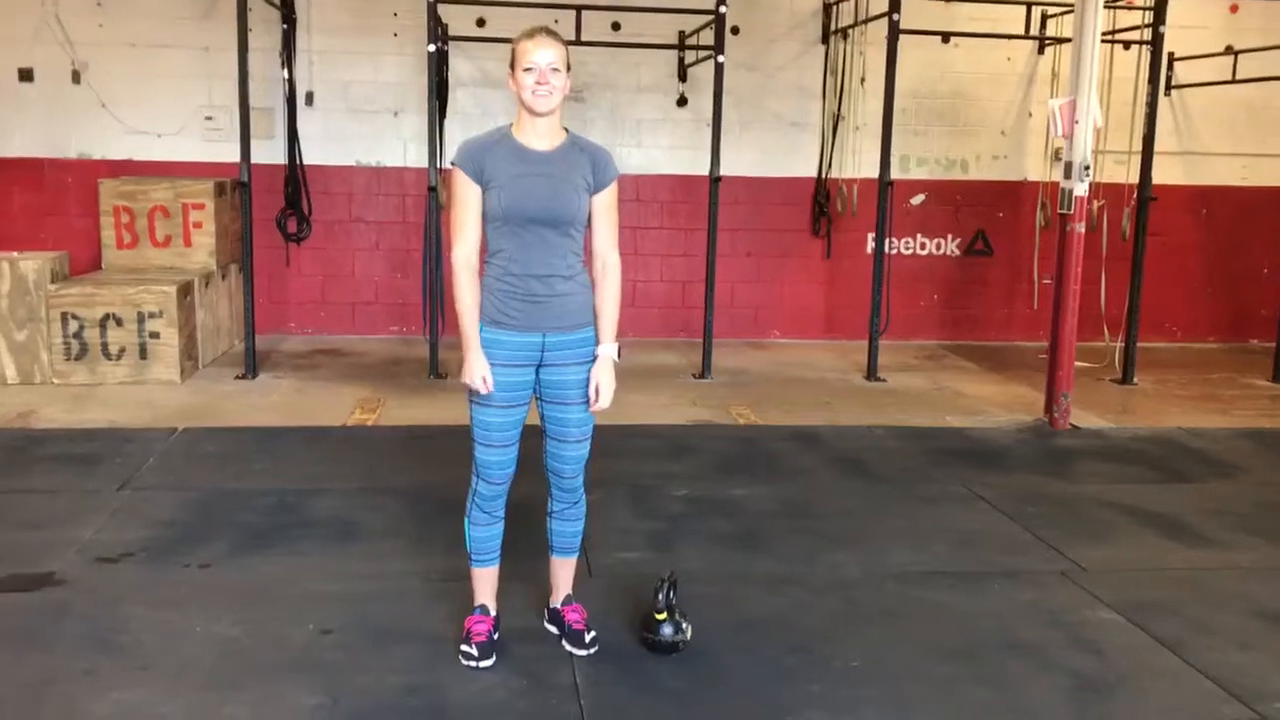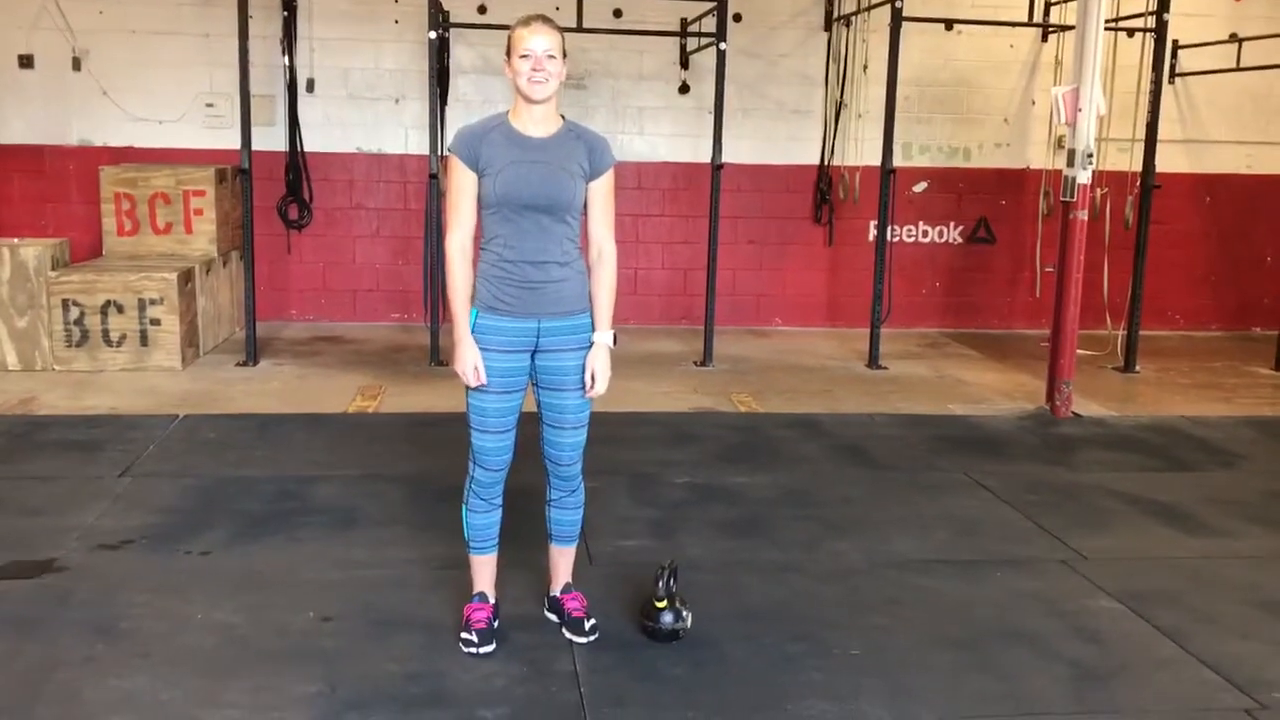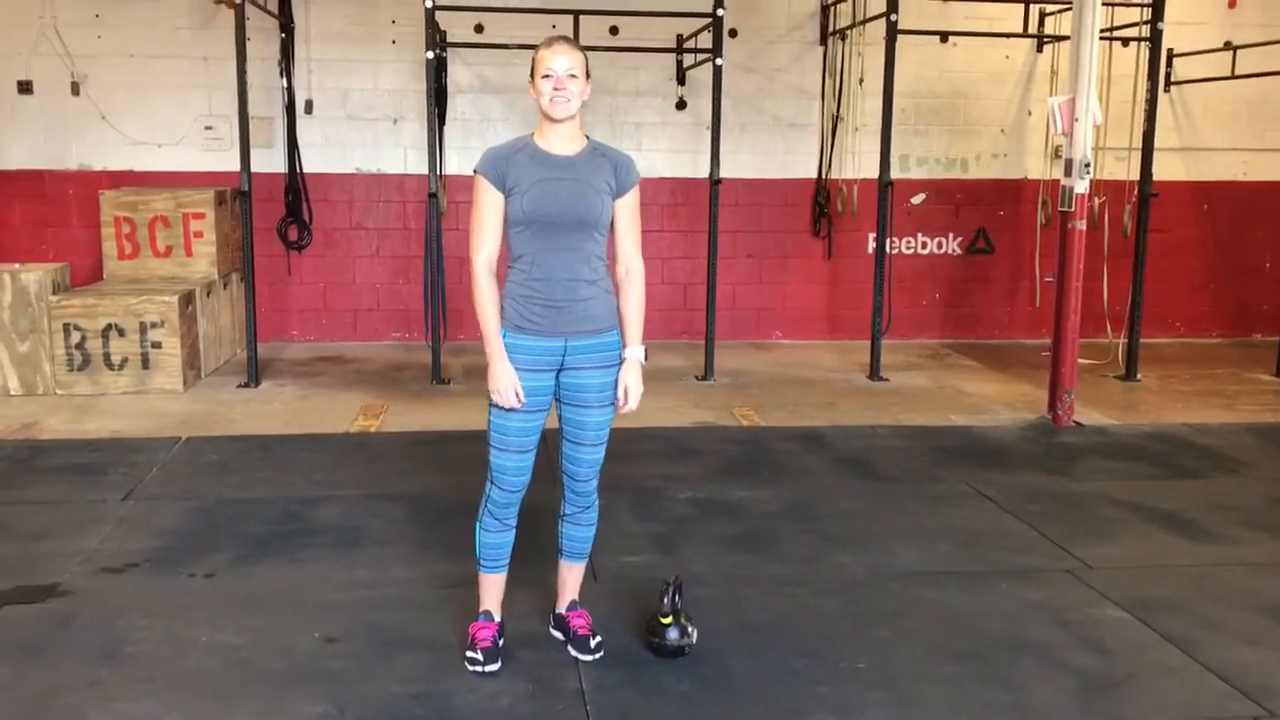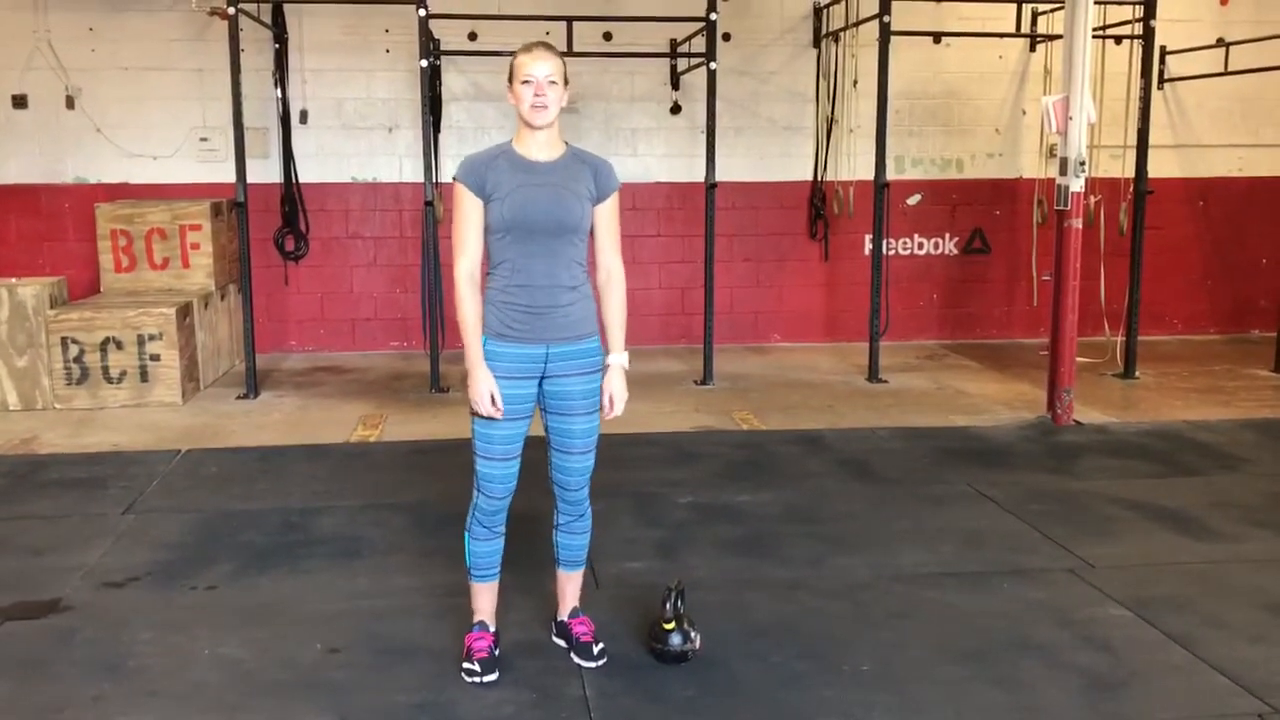
dt=1s
person 1, frame 1
left shoulder: (594, 162)
right shoulder: (478, 155)
left elbow: (606, 262)
right elbow: (464, 258)
left wrist: (606, 352)
right wrist: (472, 346)
left hip: (574, 341)
right hip: (502, 339)
left knee: (568, 480)
right knee: (490, 481)
left ankle: (563, 604)
right ankle: (483, 613)
person 1, frame 2
left shoulder: (590, 148)
right shoulder: (474, 142)
left elbow: (602, 249)
right elbow: (458, 244)
left wrist: (602, 338)
right wrist: (462, 334)
left hip: (569, 327)
right hip: (496, 325)
left knee: (566, 467)
right knee: (488, 467)
left ankle: (563, 591)
right ankle: (482, 599)
person 1, frame 3
left shoulder: (616, 167)
right shoulder: (501, 162)
left elbow: (630, 267)
right elbow: (483, 264)
left wrist: (633, 354)
right wrist: (496, 355)
left hip: (596, 347)
right hip: (524, 344)
left knee: (582, 485)
right knee: (505, 485)
left ankle: (569, 609)
right ankle: (488, 617)
person 1, frame 4
left shoulder: (595, 173)
right shoulder: (479, 170)
left elbow: (610, 272)
right elbow: (466, 272)
left wrist: (617, 359)
right wrist: (476, 362)
left hip: (577, 352)
right hip: (504, 352)
left knee: (574, 491)
right knee: (492, 494)
left ankle: (570, 615)
right ankle: (482, 627)
